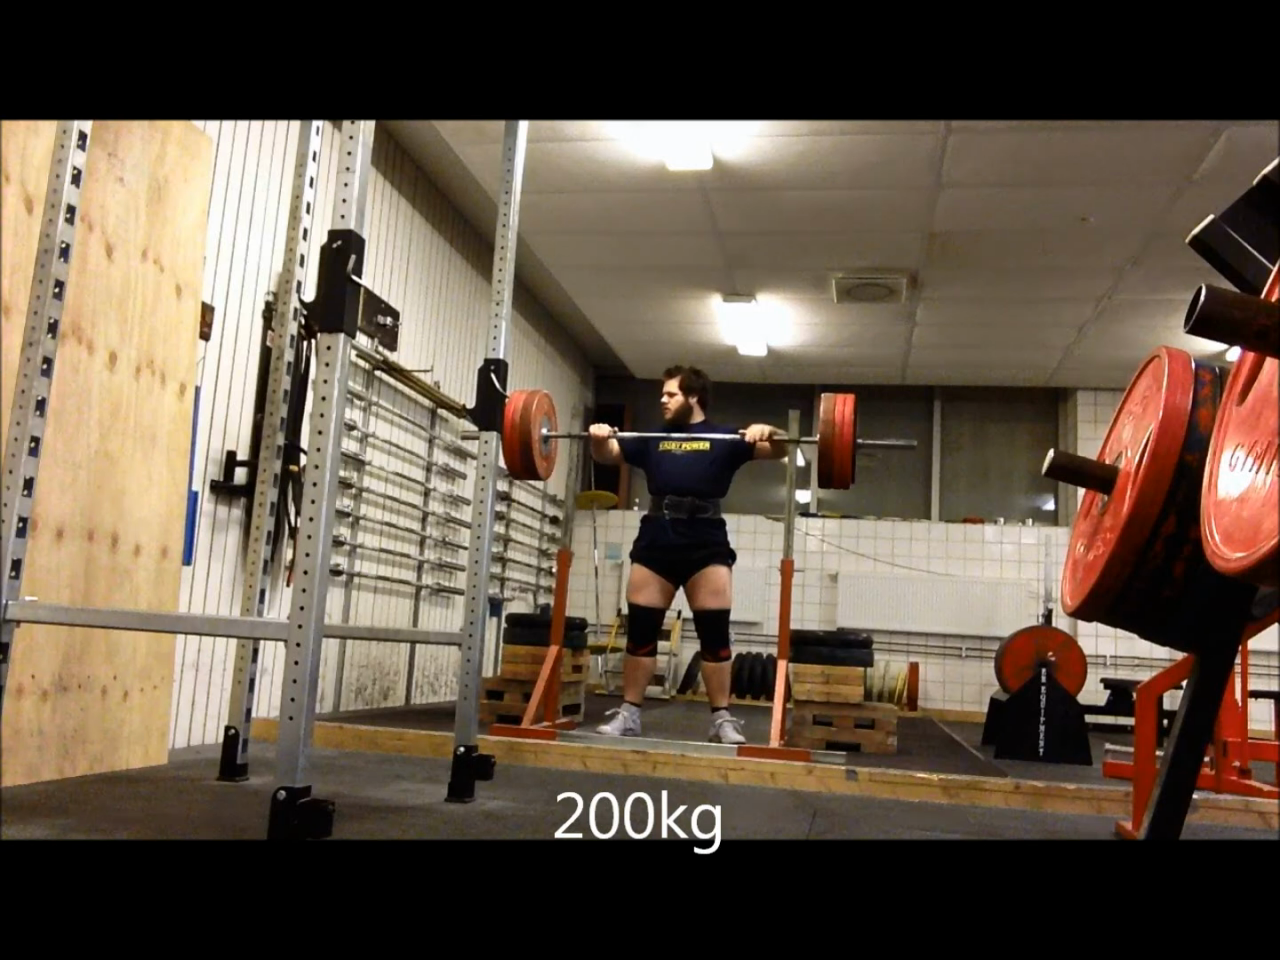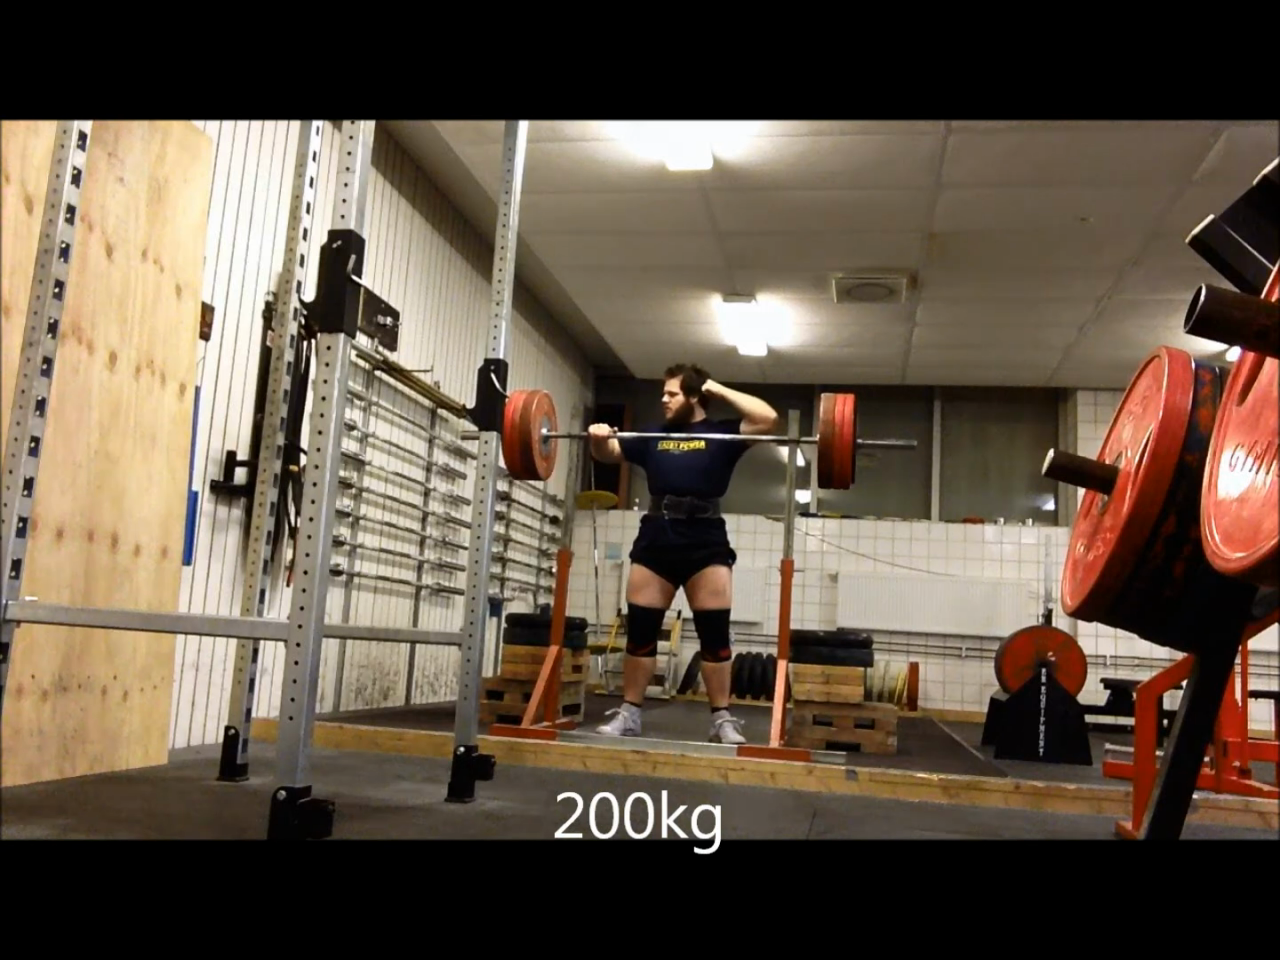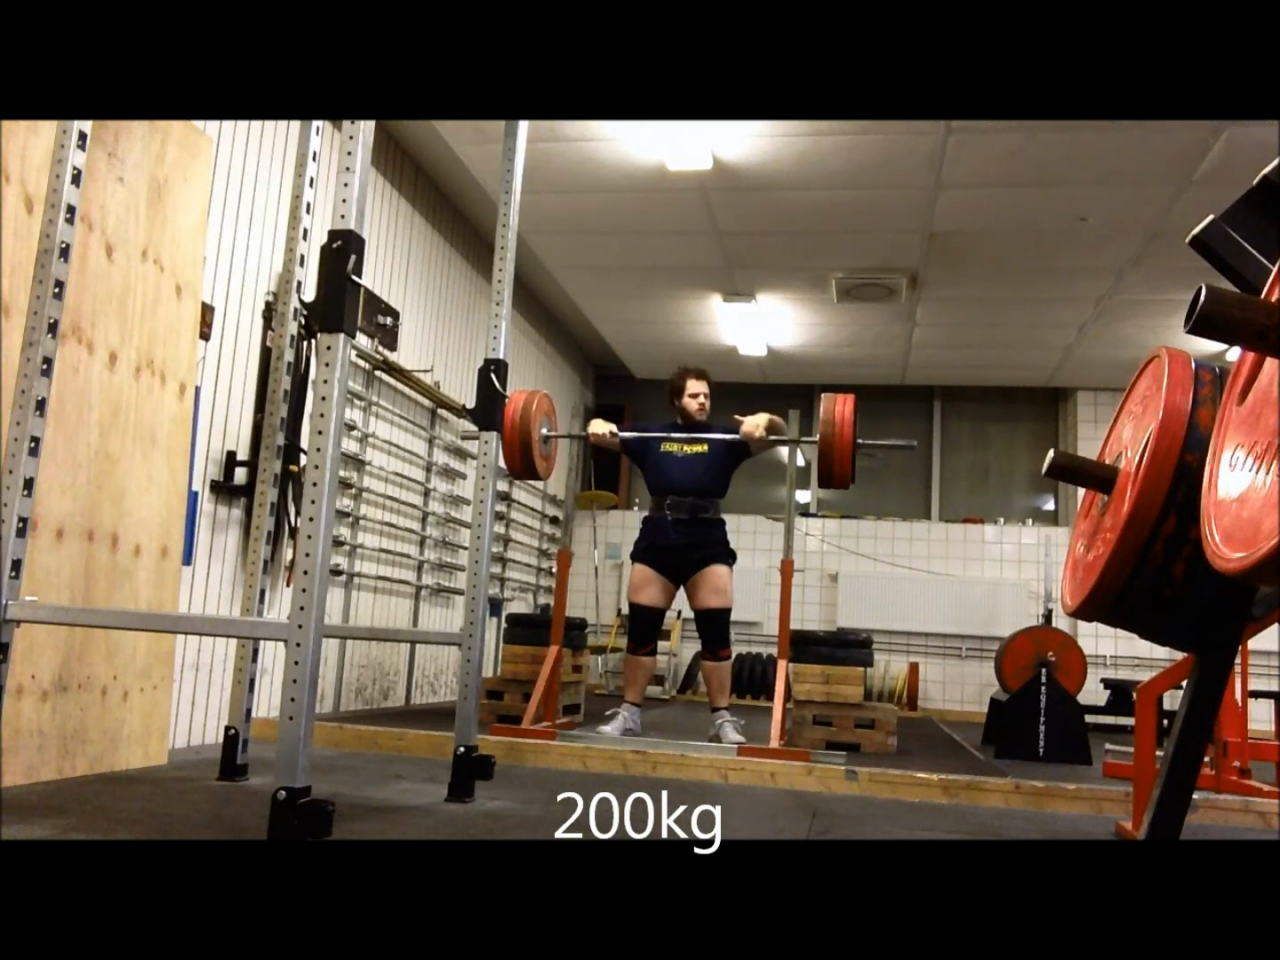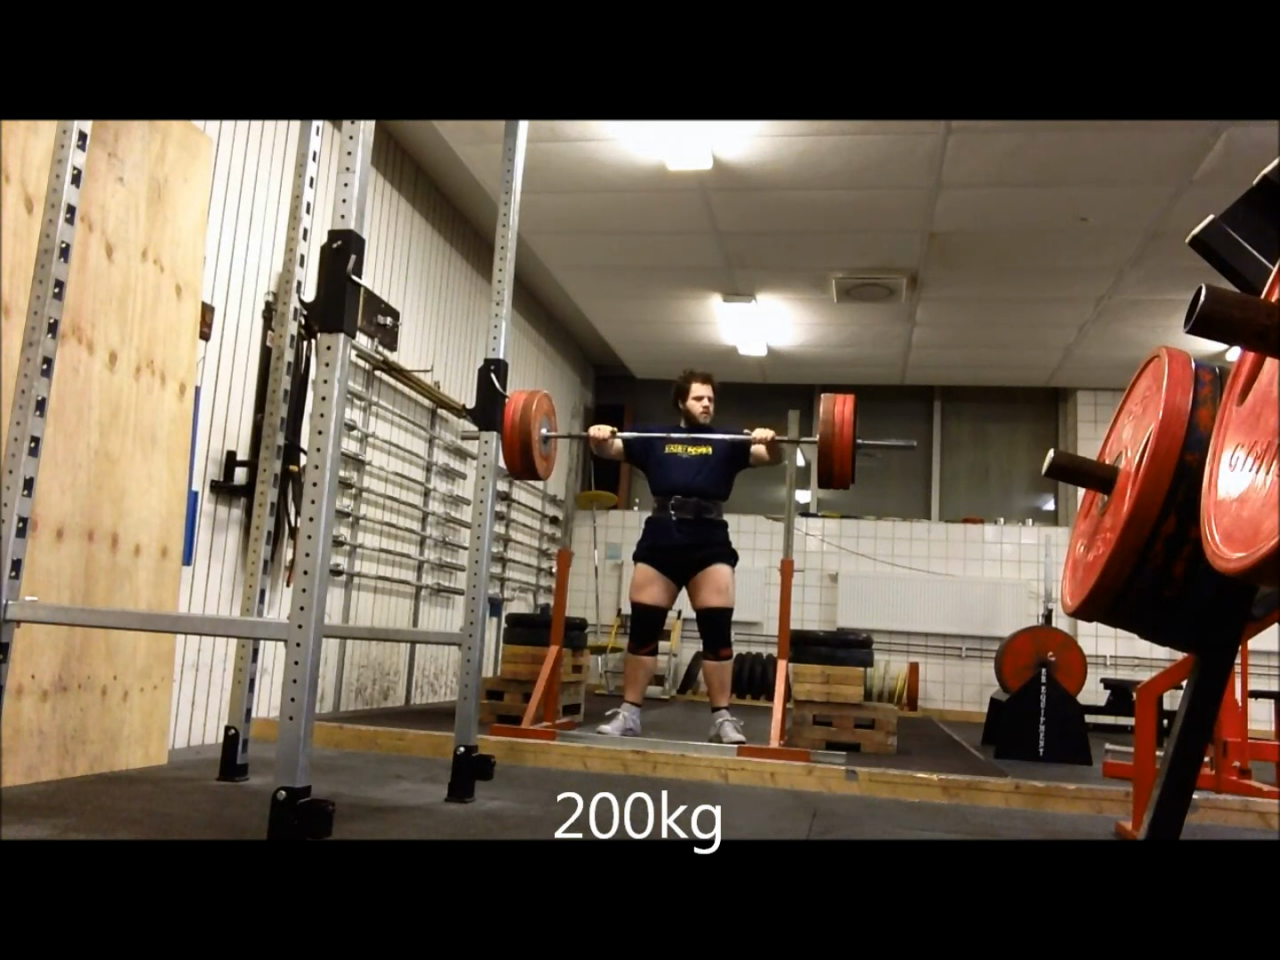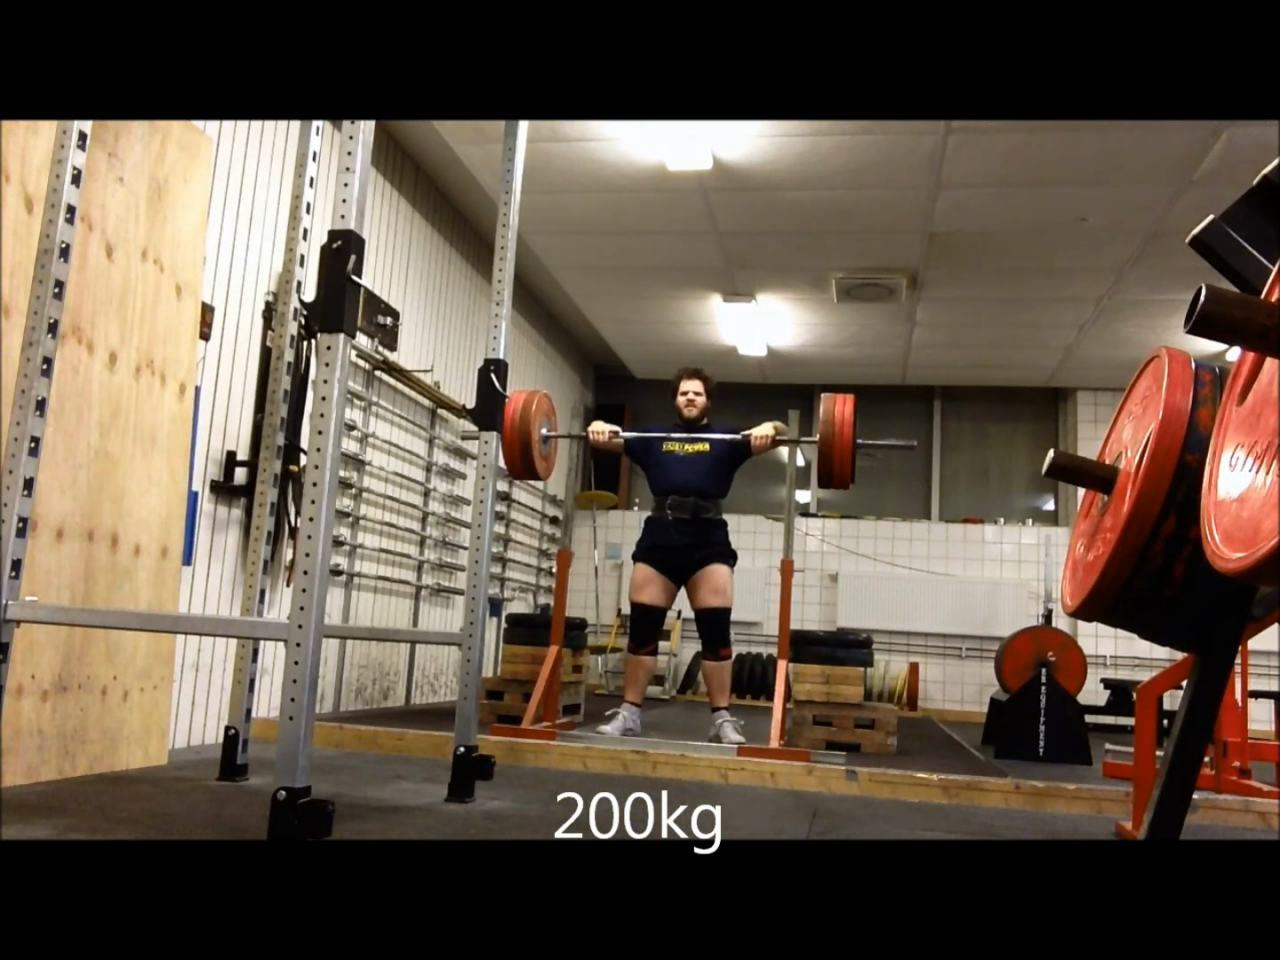
dt=0.7s
person 1, frame 1
left shoulder: (724, 438)
right shoulder: (650, 439)
left elbow: (777, 451)
right elbow: (606, 454)
left wrist: (768, 434)
right wrist: (598, 437)
left hip: (705, 542)
right hip: (655, 539)
left knee: (714, 633)
right knee: (640, 630)
left ankle: (721, 719)
right ankle: (628, 714)
person 1, frame 2
left shoulder: (722, 434)
right shoulder: (652, 437)
left elbow: (768, 419)
right elbow: (607, 453)
left wrist: (720, 390)
right wrist: (598, 437)
left hip: (705, 541)
right hip: (656, 538)
left knee: (715, 633)
right knee: (640, 630)
left ankle: (722, 719)
right ankle: (629, 714)
person 1, frame 3
left shoulder: (724, 439)
right shoulder: (651, 437)
left elbow: (777, 433)
right elbow: (606, 435)
left wrist: (763, 420)
right wrist: (598, 426)
left hip: (707, 542)
right hip: (657, 539)
left knee: (716, 632)
right knee: (640, 630)
left ankle: (722, 719)
right ankle: (629, 714)
person 1, frame 4
left shoulder: (728, 443)
right shoulder: (654, 439)
left elbow: (775, 456)
right elbow: (607, 449)
left wrist: (769, 440)
right wrist: (598, 437)
left hip: (710, 542)
right hip: (660, 538)
left knee: (717, 631)
right knee: (642, 628)
left ankle: (722, 718)
right ankle: (628, 713)
person 1, frame 5
left shoulder: (726, 439)
right shoulder: (653, 438)
left elbow: (778, 435)
right elbow: (608, 440)
left wrist: (770, 428)
right wrist: (599, 428)
left hip: (708, 539)
right hip: (659, 536)
left knee: (715, 630)
right knee: (642, 628)
left ankle: (722, 719)
right ankle: (629, 714)
